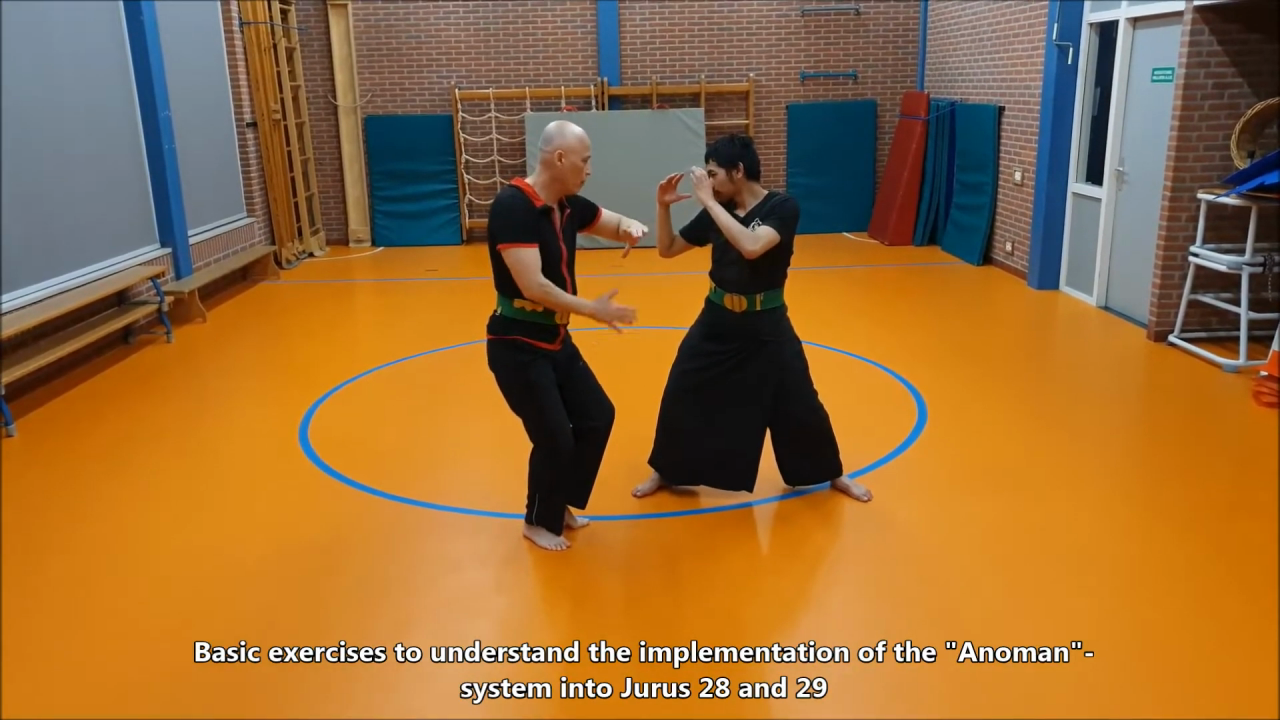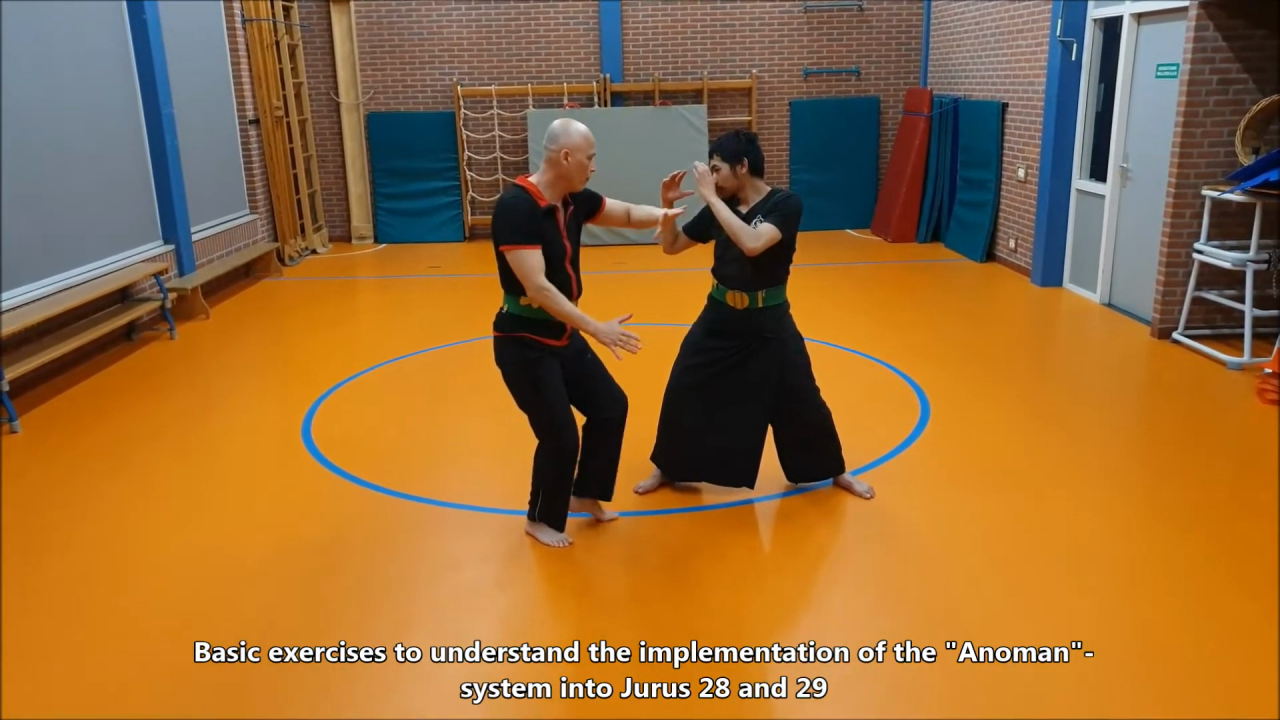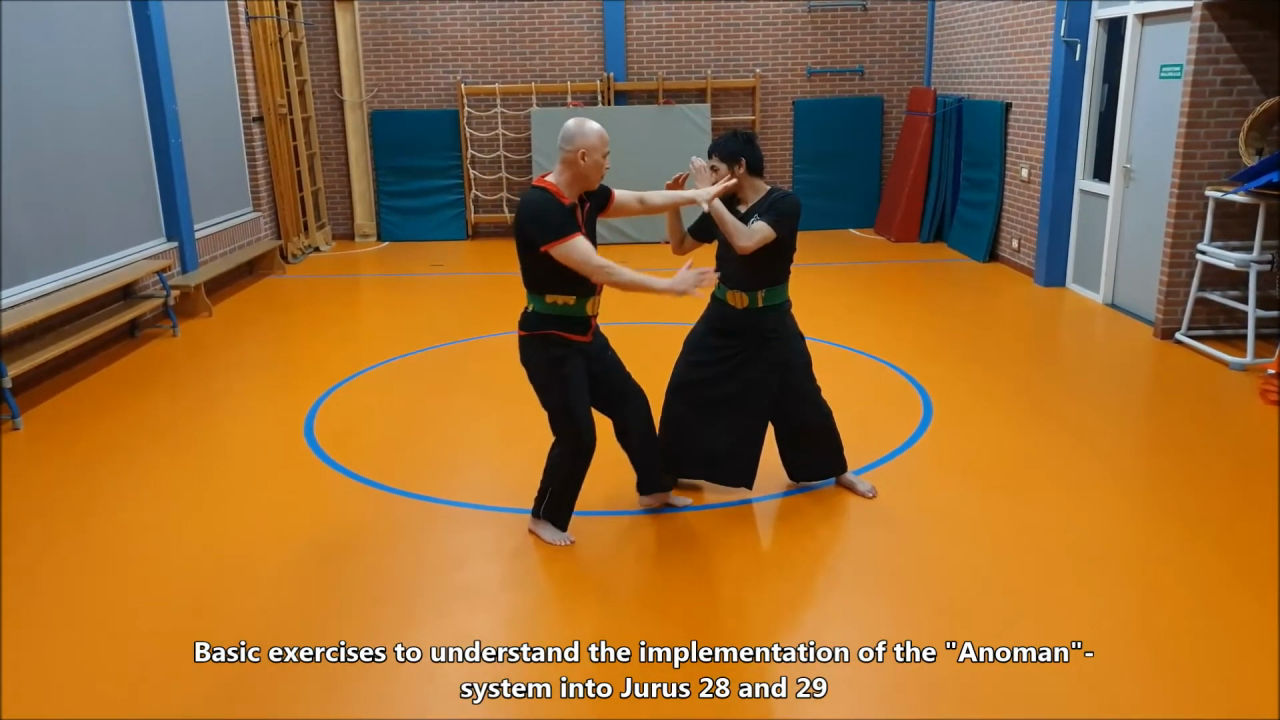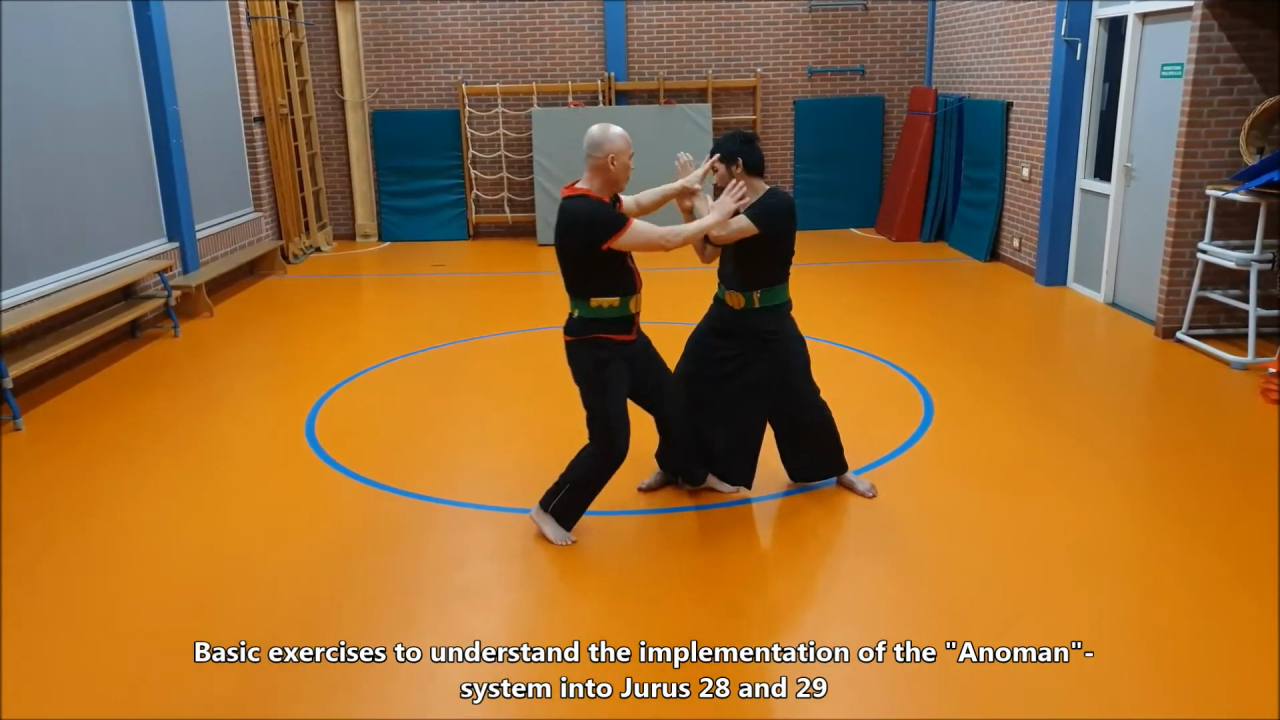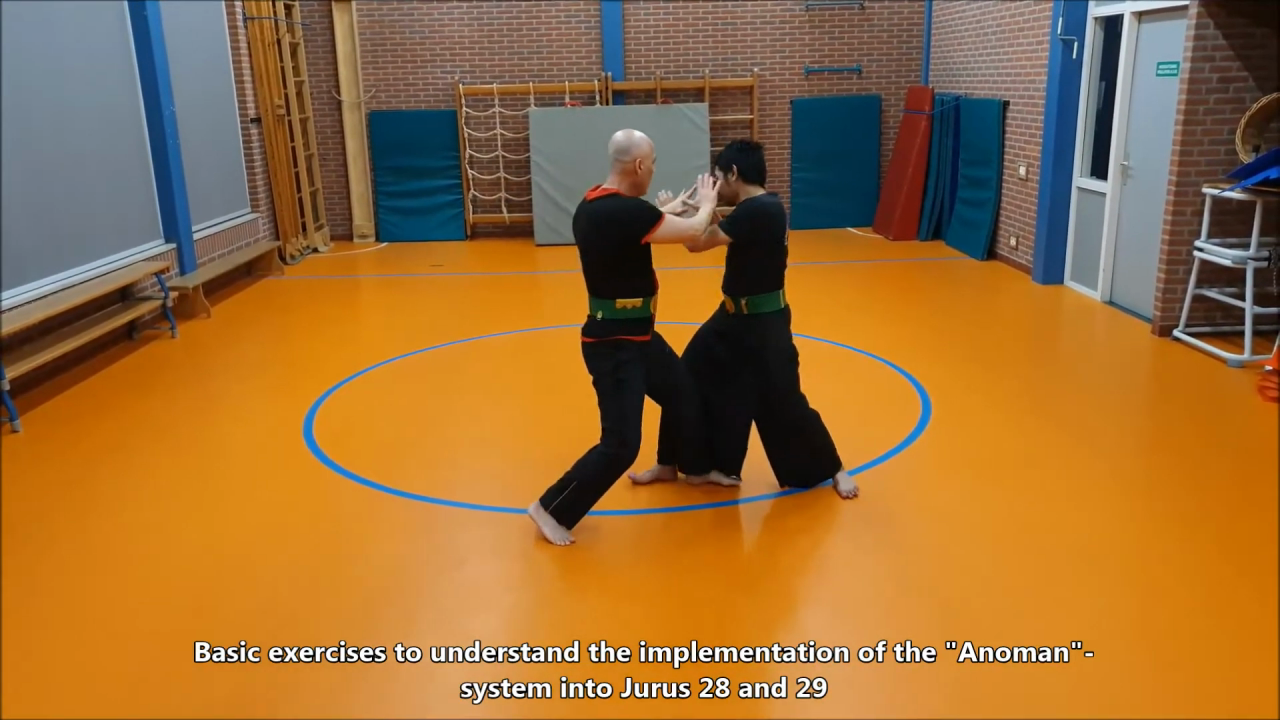
dt=0.4s
person 1, frame 1
left shoulder: (568, 205)
right shoulder: (512, 207)
left elbow: (615, 224)
right elbow: (532, 286)
left wrist: (630, 228)
right wrist: (593, 309)
left hip: (555, 338)
right hip: (517, 344)
left knee: (597, 416)
right knee: (554, 438)
left ankle: (560, 505)
right ankle: (539, 521)
person 1, frame 2
left shoulder: (573, 200)
right shoulder: (515, 207)
left elbow: (626, 213)
right elbow: (538, 288)
left wrist: (658, 214)
right wrist: (597, 329)
left hip: (562, 333)
right hip: (523, 341)
left knee: (610, 406)
right knee: (560, 435)
left ankle: (586, 494)
right ankle: (542, 519)
person 1, frame 3
left shoulder: (584, 195)
right shoulder: (539, 207)
left elbow: (640, 201)
right elbow: (598, 269)
left wrist: (693, 195)
right wrist: (669, 285)
left hip: (583, 332)
right hip: (548, 340)
left knee: (631, 405)
right knee: (577, 436)
left ankle: (654, 489)
right ankle: (545, 517)
person 1, frame 4
left shoulder: (595, 199)
right shoulder: (585, 214)
left elbow: (634, 206)
right elbow: (662, 240)
left wrist: (684, 185)
right wrist: (713, 217)
left hip: (624, 333)
right hip: (596, 342)
left knee: (670, 401)
right knee: (610, 442)
right ankle: (552, 512)
person 1, frame 5
left shoulder: (595, 206)
right shoulder: (624, 210)
right elbow: (692, 231)
left wrist: (671, 209)
right wrist: (706, 205)
left hip: (633, 334)
right hip: (615, 343)
left knee: (684, 395)
right knee: (620, 444)
left ankle: (697, 467)
right ankle: (552, 509)
person 2, frame 1
left shoulder: (782, 207)
right shoulder: (718, 211)
left elbow: (751, 246)
right elbow: (667, 249)
left wrist: (708, 200)
right wrist: (663, 206)
left hip: (766, 325)
right hip: (716, 321)
left knee: (799, 405)
right knee: (680, 398)
left ankle: (833, 474)
right ankle: (665, 472)
person 2, frame 2
left shoulder: (785, 204)
right shoulder: (721, 207)
left elbow: (752, 243)
right elbow: (671, 246)
left wrist: (710, 197)
right wrist: (667, 204)
left hip: (768, 322)
right hip: (719, 317)
left knee: (801, 400)
right knee: (682, 393)
left ankle: (836, 471)
right ankle: (667, 469)
person 2, frame 3
left shoulder: (784, 203)
right shoulder: (723, 206)
left elbow: (745, 242)
right elbow: (679, 246)
right wrist: (673, 204)
left hip: (769, 320)
right hip: (722, 315)
left knee: (801, 401)
right knee: (684, 390)
left ankle: (838, 470)
right ankle: (670, 467)
person 2, frame 4
left shoulder: (778, 204)
left elbow: (720, 233)
right elbow: (705, 254)
left wrist: (693, 188)
right wrist: (688, 211)
left hip: (768, 321)
right hip: (725, 316)
left knee: (799, 401)
right knee: (685, 390)
left ankle: (839, 470)
right ankle: (673, 468)
person 2, frame 5
left shoulder: (760, 211)
right shoulder: (755, 209)
left elbow: (697, 243)
left hip: (763, 325)
right hip: (733, 317)
left knee: (784, 406)
left ankle: (833, 469)
right ankle: (667, 464)
